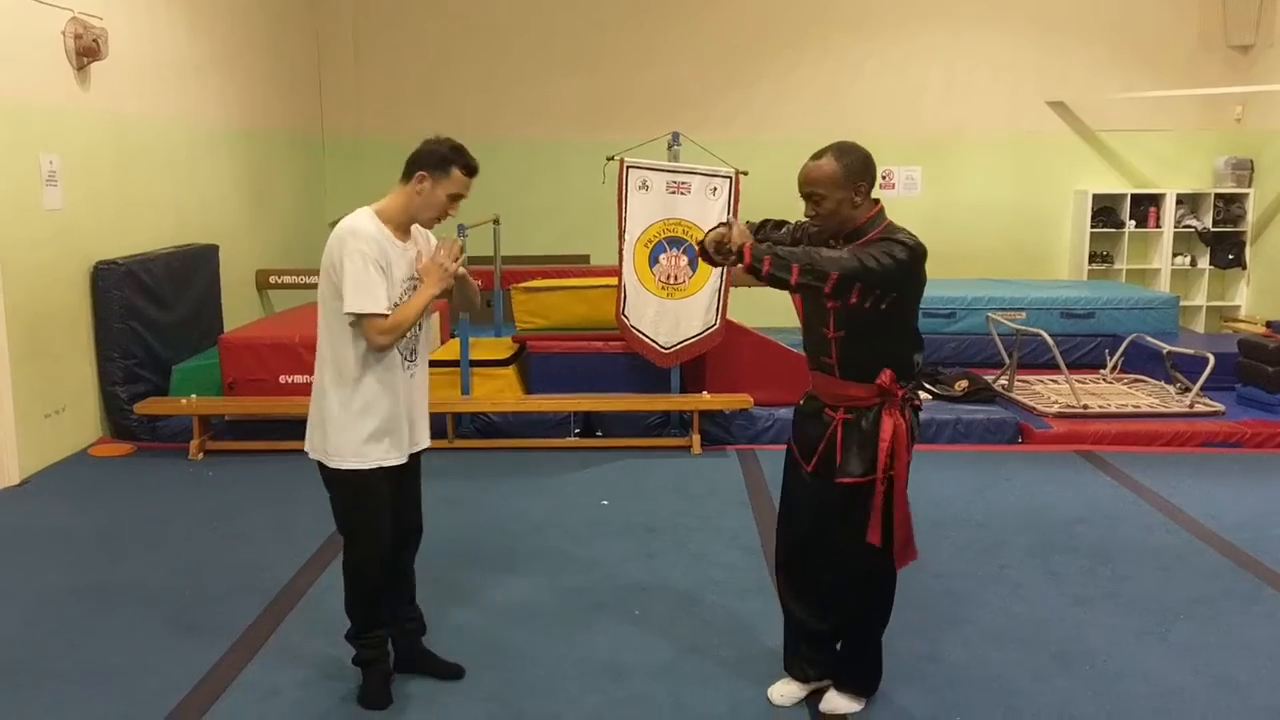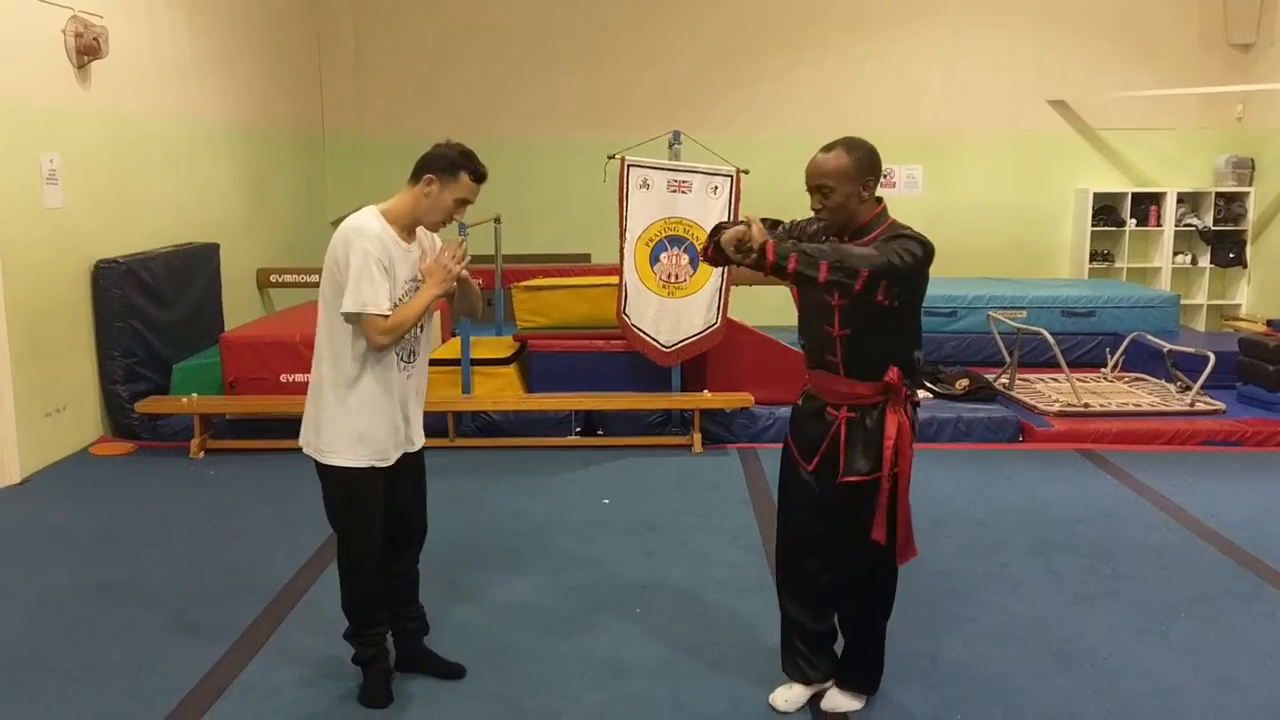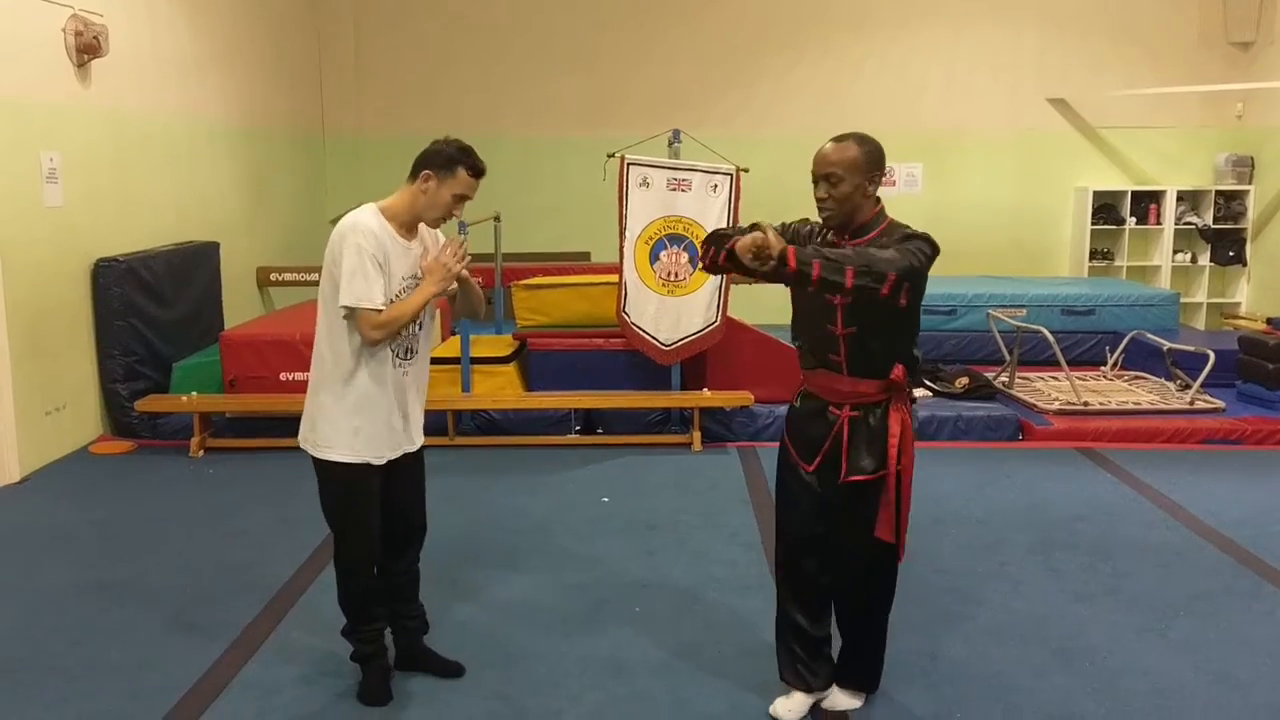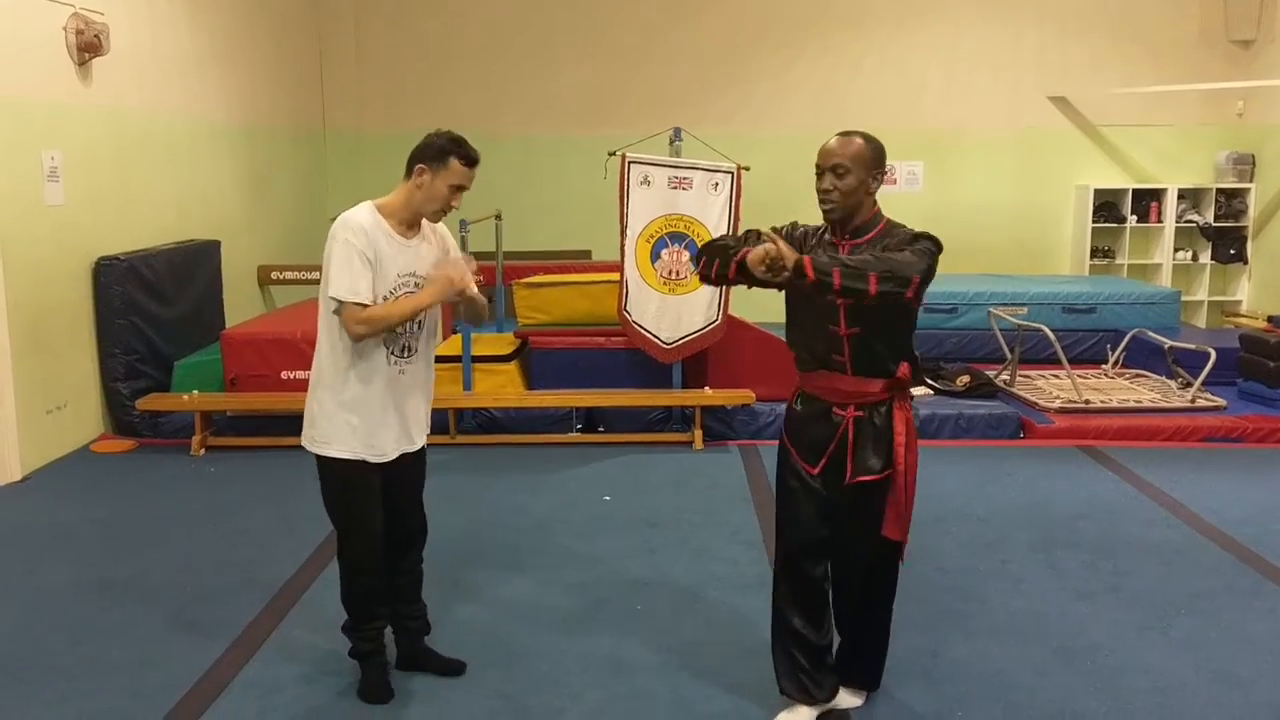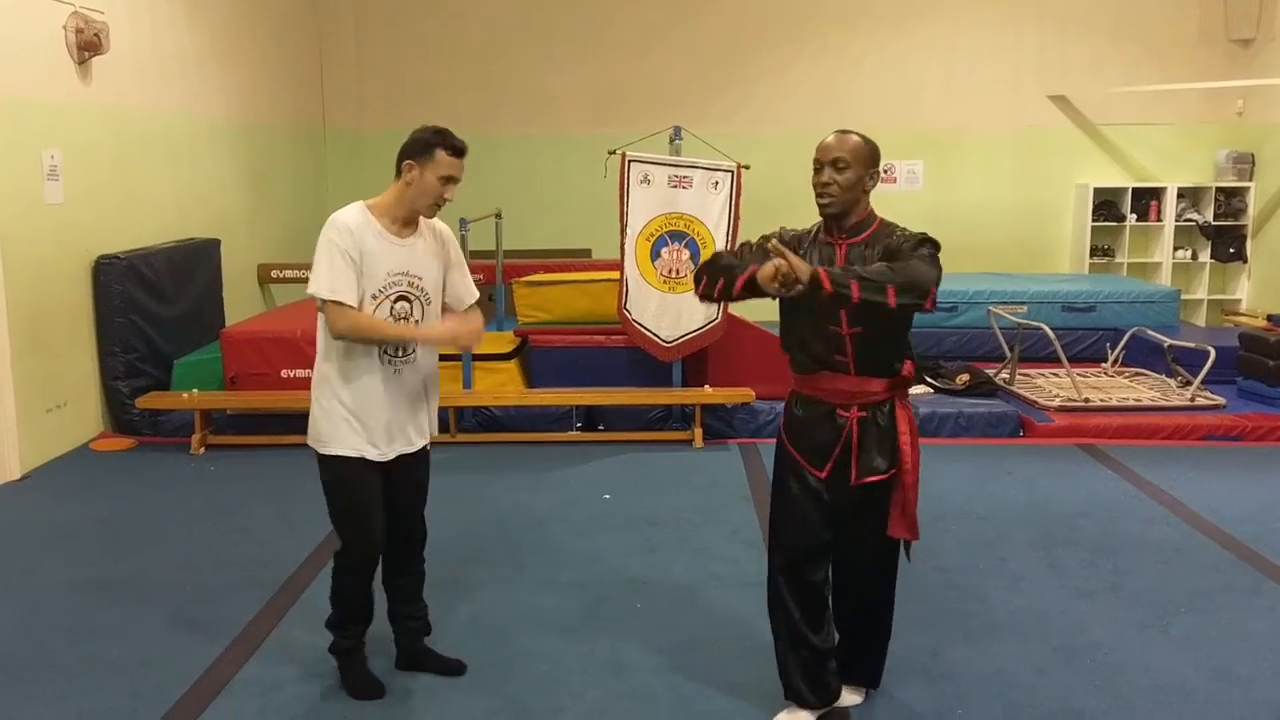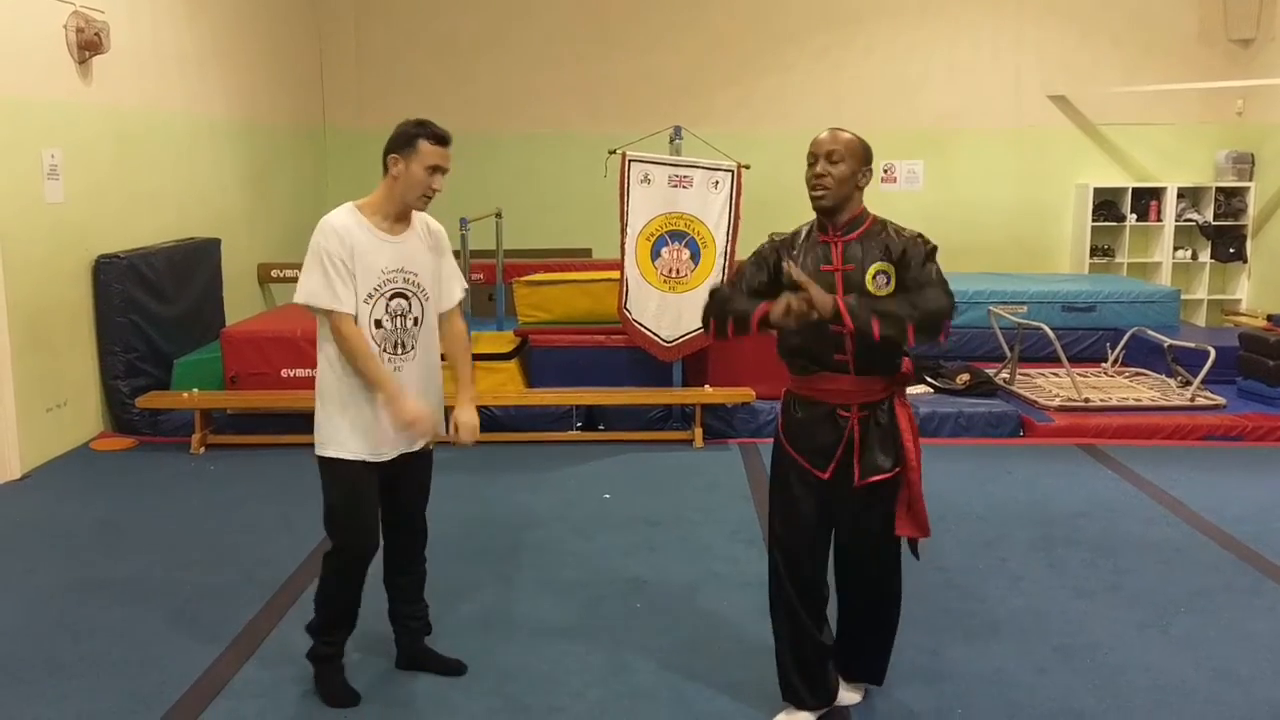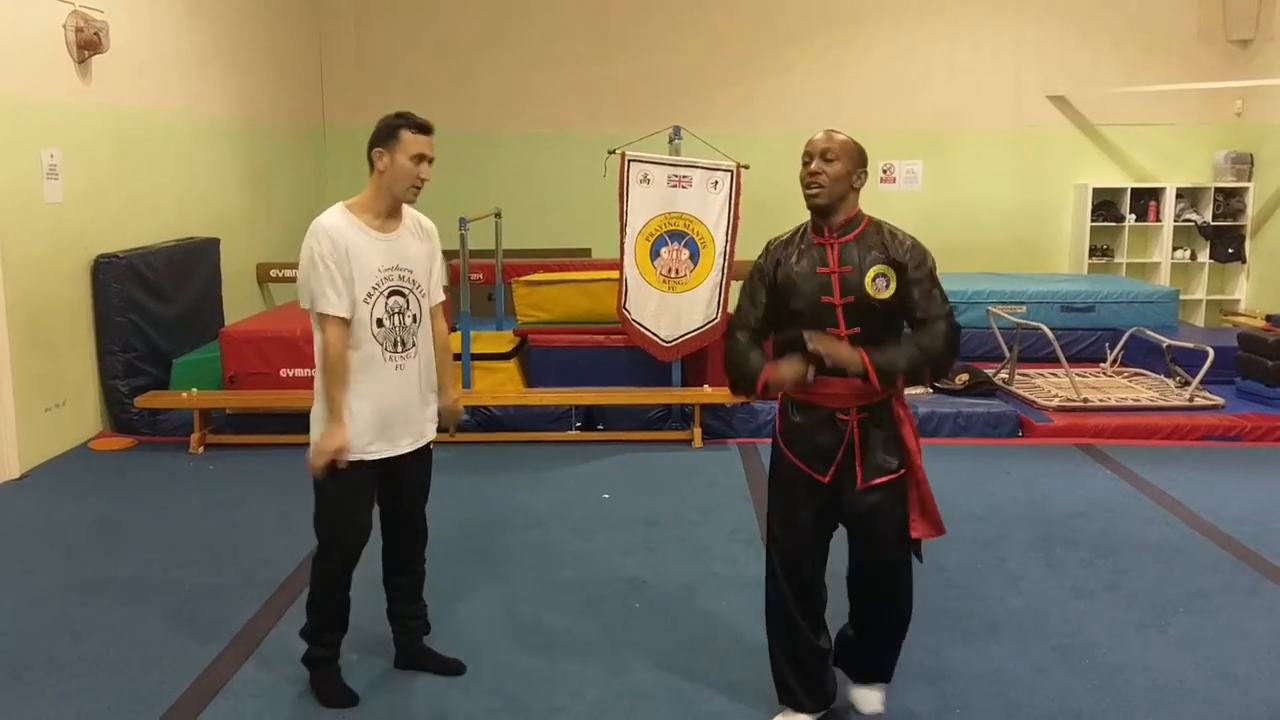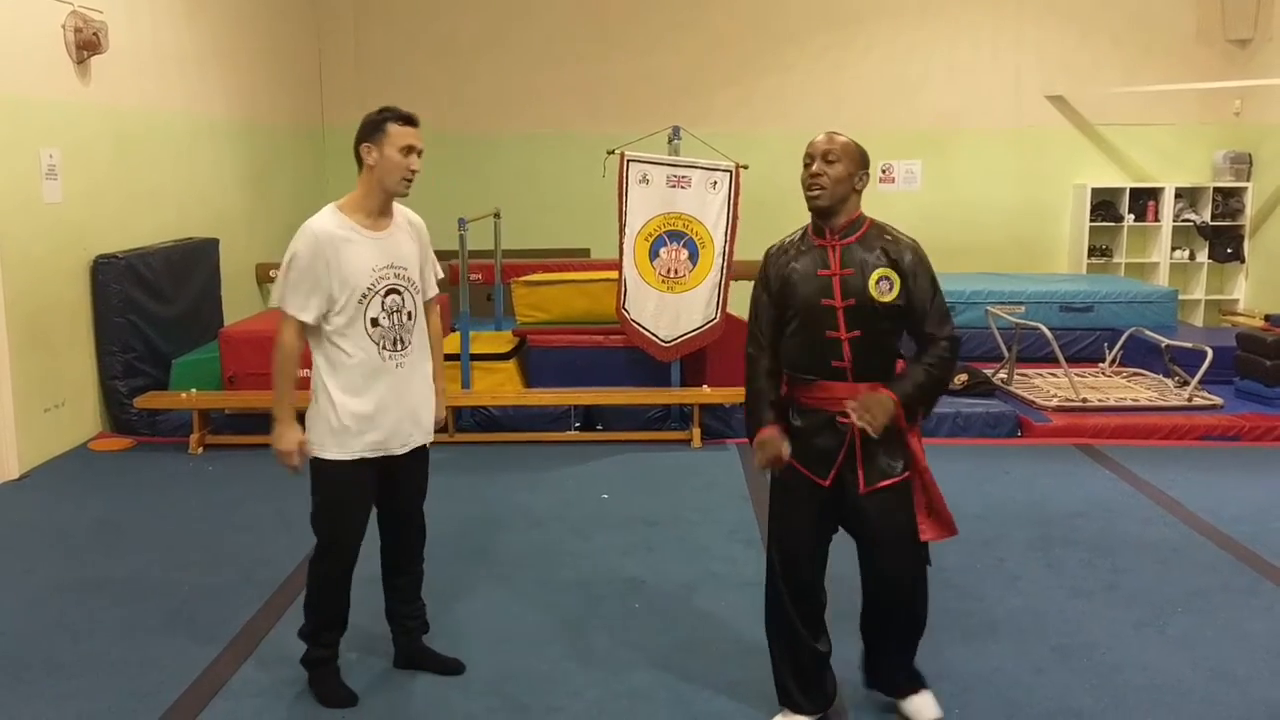
dt=0.1s
person 1, frame 1
left shoulder: (898, 252)
right shoulder: (813, 235)
left elbow: (834, 273)
right elbow: (756, 238)
left wrist: (750, 253)
right wrist: (727, 237)
left hip: (873, 427)
right hip: (817, 416)
left knee: (862, 558)
right knee: (799, 546)
right ankle: (809, 664)
person 1, frame 2
left shoulder: (906, 249)
right shoulder: (818, 232)
left elbow: (857, 270)
left wrist: (768, 251)
right wrist: (734, 236)
left hip: (874, 425)
right hip: (816, 415)
left knee: (863, 557)
right knee: (799, 547)
left ankle: (857, 675)
right ankle: (809, 667)
person 1, frame 3
left shoulder: (908, 246)
right shoulder: (803, 235)
left elbow: (873, 273)
right elbow: (712, 252)
left wrist: (792, 258)
right wrist: (743, 244)
left hip: (874, 427)
right hip: (811, 417)
left knee: (864, 559)
right knee: (797, 549)
person 1, frame 4
left shoulder: (910, 246)
right shoulder: (800, 239)
left elbow: (895, 277)
right elbow: (708, 261)
left wrist: (804, 267)
right wrist: (749, 257)
left hip: (876, 427)
right hip: (810, 419)
left knee: (866, 559)
right knee: (798, 555)
person 1, frame 5
left shoulder: (908, 246)
right shoulder: (791, 242)
left elbow: (916, 290)
right elbow: (708, 280)
left wrist: (820, 276)
right wrist: (756, 273)
left hip: (877, 427)
right hip: (809, 422)
left knee: (868, 563)
right knee: (795, 560)
person 1, frame 6
left shoulder: (903, 247)
right shoulder: (784, 249)
left elbow: (933, 315)
right elbow: (717, 315)
left wrist: (840, 305)
right wrist: (766, 311)
left hip: (876, 427)
right hip: (805, 424)
left knee: (871, 563)
right knee: (795, 562)
left ankle: (856, 669)
person 1, frame 7
left shoulder: (899, 250)
right shoulder: (780, 254)
left elbow: (940, 337)
right elbow: (739, 338)
left wrist: (866, 361)
right wrist: (768, 371)
left hip: (874, 430)
right hip: (805, 430)
left knee: (885, 564)
right knee: (793, 570)
left ankle: (861, 667)
person 1, frame 8
left shoulder: (900, 253)
right shoulder: (782, 260)
left elbow: (940, 344)
right elbow: (760, 352)
left wrist: (896, 398)
right wrist: (764, 427)
left hip: (880, 435)
right hip: (805, 435)
left knee: (898, 569)
right knee: (792, 573)
person 2, frame 1
left shoulder: (421, 238)
right shoulder: (359, 236)
left elbow: (468, 306)
right elbow: (380, 332)
left wrist: (458, 277)
right wrist: (430, 286)
left hip: (403, 428)
right hip: (352, 435)
left knee: (403, 541)
right knee: (367, 551)
left ankle: (408, 643)
right ankle: (373, 660)
person 2, frame 2
left shoulder: (426, 240)
right shoulder: (363, 236)
left elbow: (471, 311)
right elbow: (379, 332)
left wrist: (460, 280)
right wrist: (432, 287)
left hip: (400, 428)
right hip: (349, 433)
left knee: (406, 539)
right knee: (363, 549)
left ankle: (410, 643)
right ankle: (372, 658)
person 2, frame 3
left shoulder: (433, 239)
right shoulder: (360, 231)
left elbow: (471, 310)
right elbow: (372, 327)
left wrist: (461, 280)
right wrist: (432, 285)
left hip: (402, 425)
right hip: (347, 429)
left knee: (406, 537)
right knee: (359, 547)
left ankle: (409, 642)
right ankle: (371, 657)
person 2, frame 4
left shoulder: (438, 237)
right shoulder: (355, 229)
left elbow: (478, 316)
right elbow: (359, 321)
left wrist: (466, 292)
right wrist: (433, 292)
left hip: (405, 425)
right hip: (348, 426)
left knee: (407, 537)
right knee: (362, 544)
left ankle: (411, 641)
right ankle: (369, 653)
person 2, frame 5
left shoulder: (440, 238)
right shoulder: (347, 229)
left elbow: (467, 314)
right elbow: (343, 320)
left wrist: (466, 330)
right wrist: (428, 332)
left hip: (409, 424)
right hip: (349, 428)
left knee: (408, 539)
right knee: (364, 542)
left ankle: (411, 641)
right ankle: (349, 648)
person 2, frame 6
left shoulder: (432, 234)
right shoulder: (338, 231)
left elbow: (451, 318)
right elbow: (344, 329)
left wrist: (464, 398)
right wrist: (396, 400)
left hip: (414, 428)
right hip: (352, 431)
left knee: (409, 540)
right knee: (354, 545)
left ankle: (412, 641)
right ankle: (327, 655)
person 2, frame 7
left shoulder: (424, 230)
right shoulder: (331, 233)
right elbow: (328, 334)
left wrist: (448, 389)
right wrist: (332, 421)
left hip: (411, 425)
right hip: (353, 433)
left knee: (408, 538)
right knee: (340, 548)
left ankle: (410, 641)
right ankle: (321, 658)
person 2, frame 8
left shoulder: (413, 227)
right shoulder: (321, 236)
right elbow: (292, 332)
left wrist: (439, 383)
right wrist: (285, 420)
left hip: (408, 425)
right hip: (345, 434)
left knee: (406, 539)
right knee: (337, 549)
left ankle: (409, 640)
right ankle: (320, 658)
